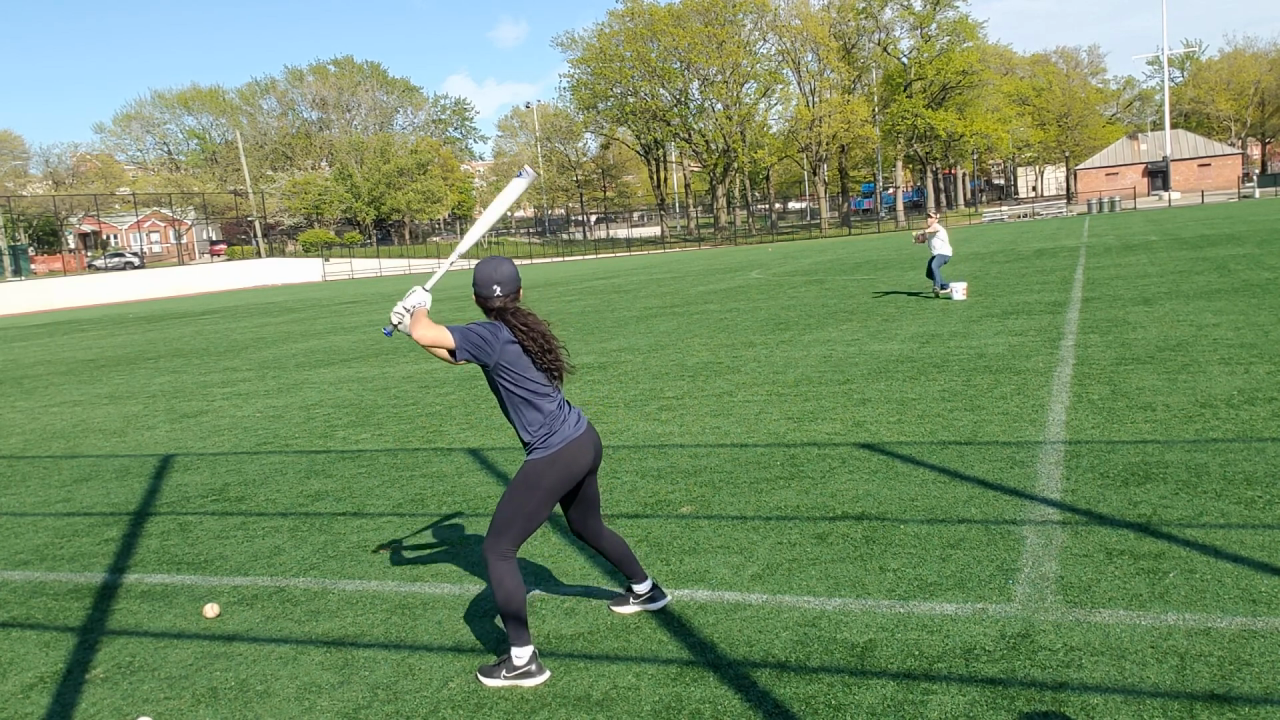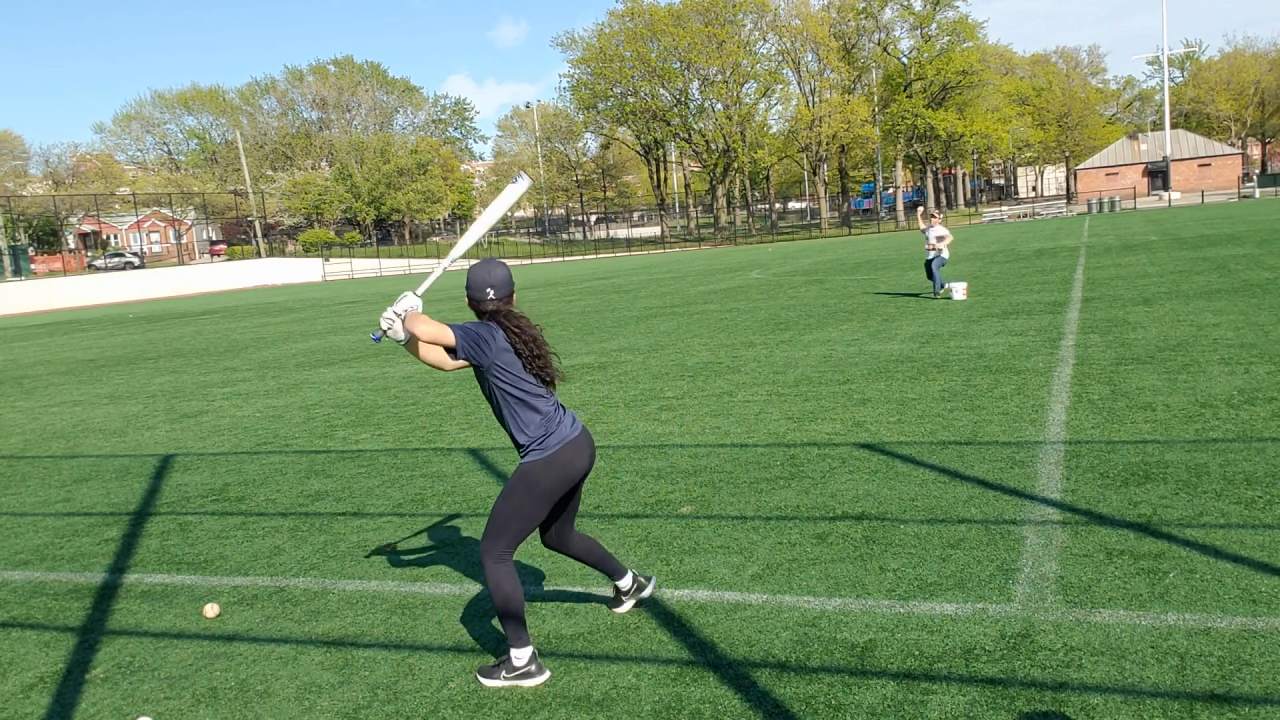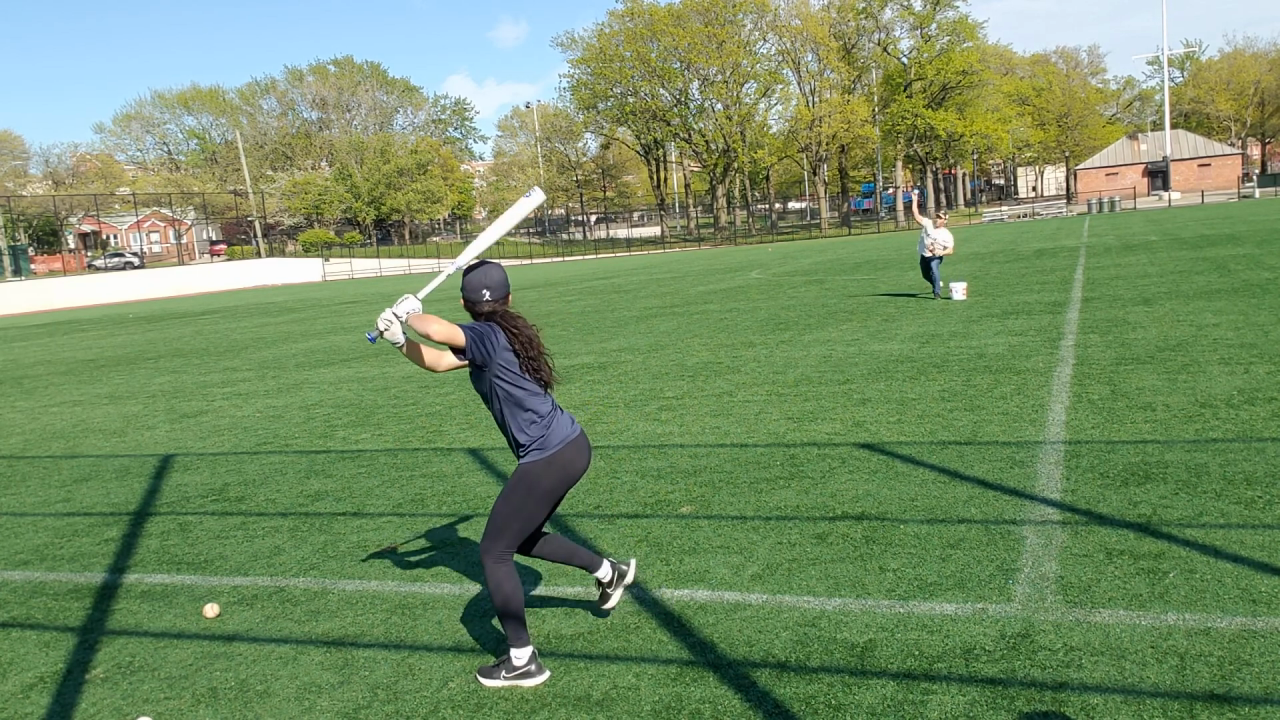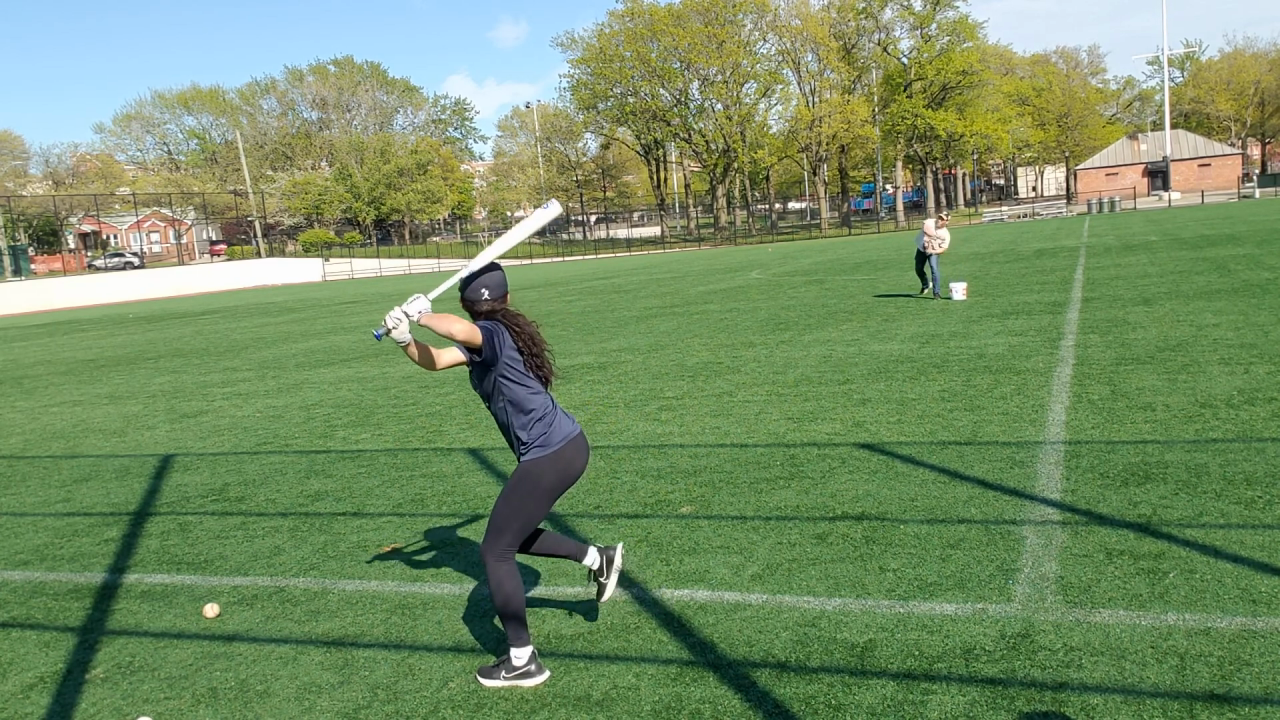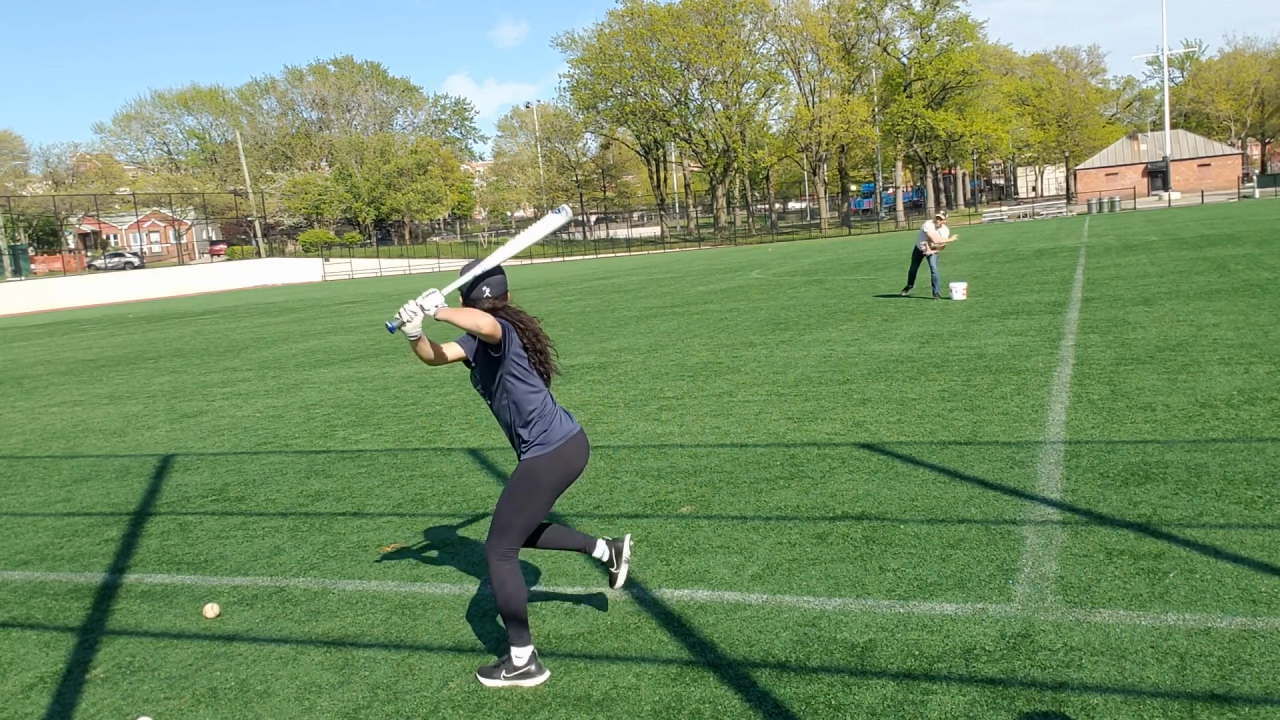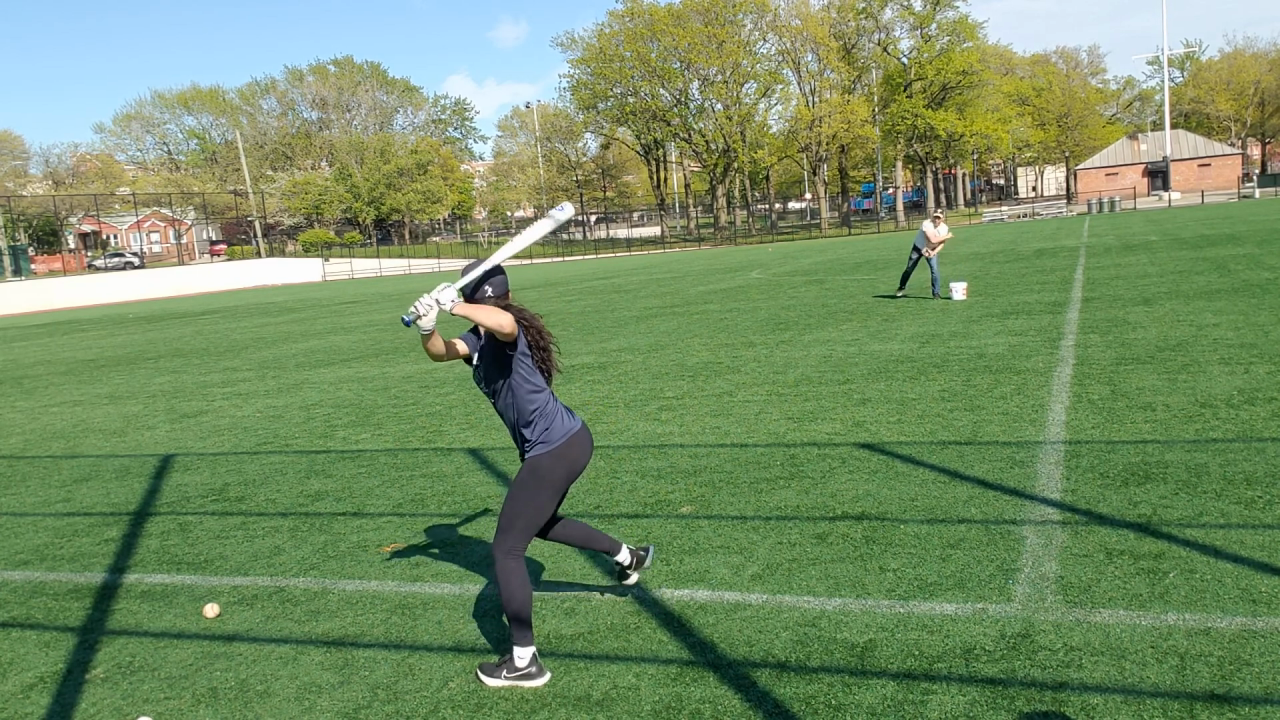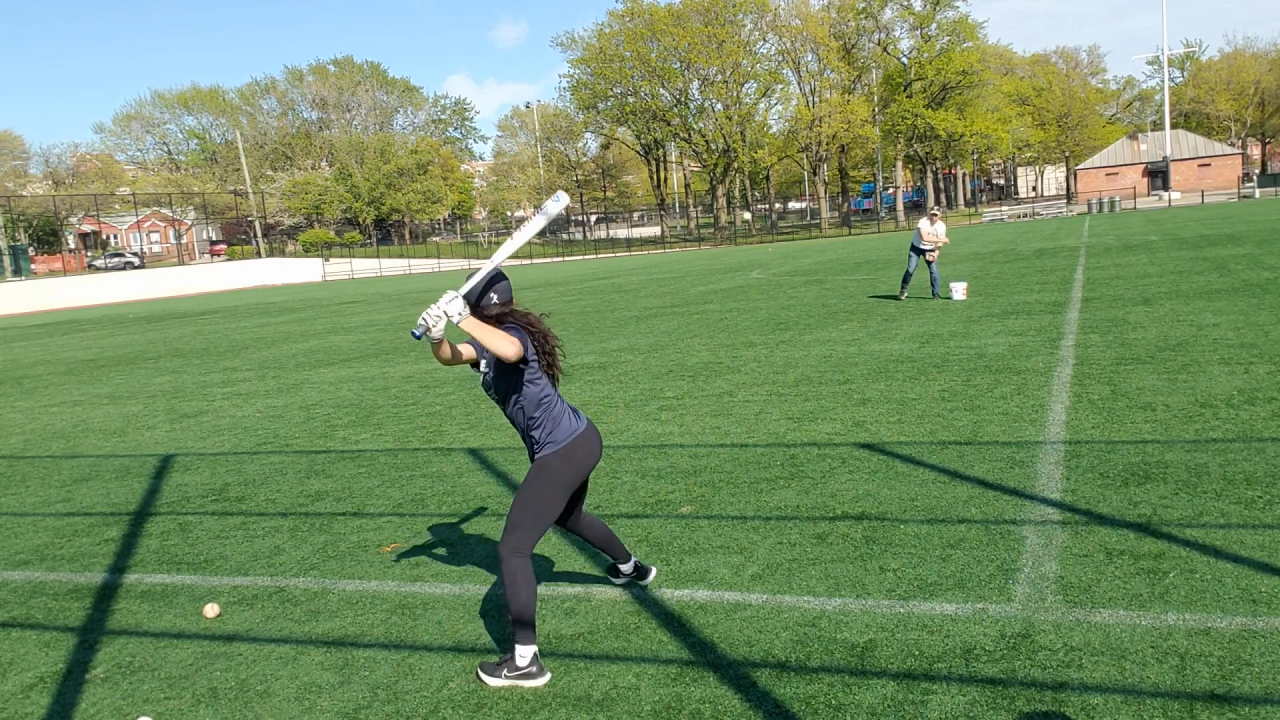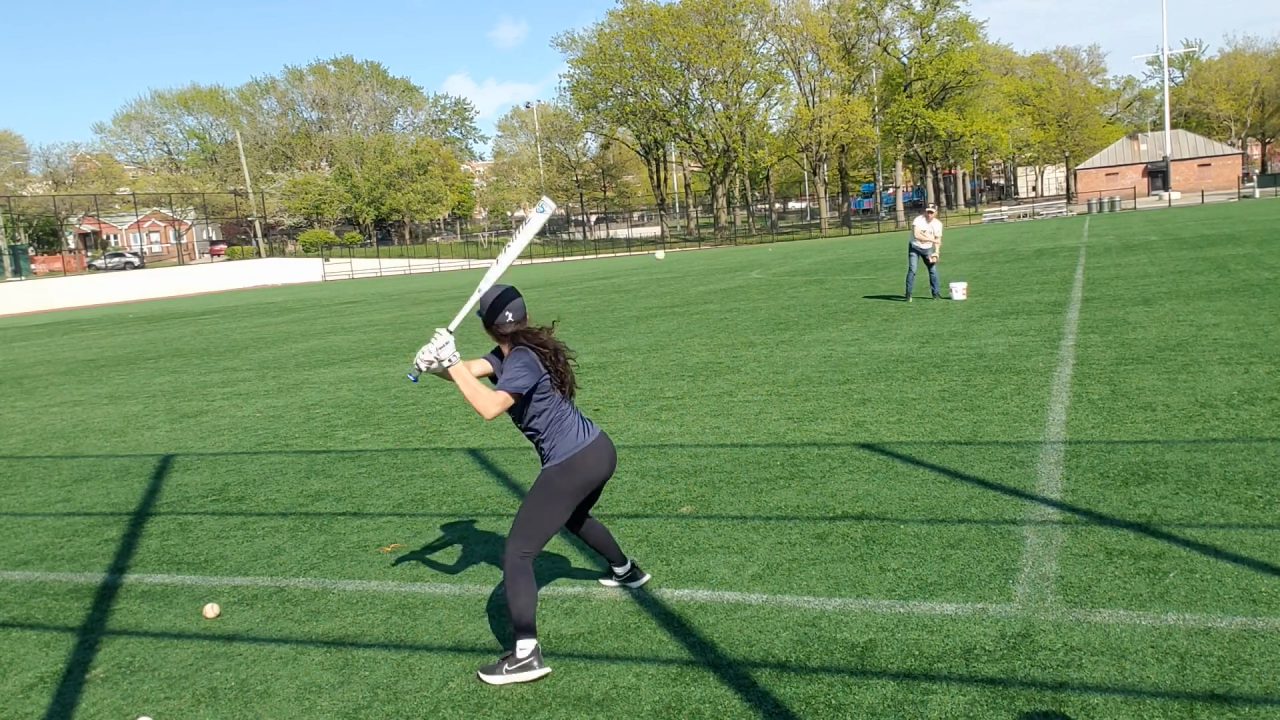
dt=0.1s
person 1, frame 1
left shoulder: (493, 336)
right shoulder: (522, 329)
left elbow: (425, 336)
right elbow: (455, 353)
left wrist: (418, 308)
right wrist: (412, 319)
left hip: (554, 458)
right hip: (583, 442)
left knee: (497, 550)
right knee: (587, 527)
left ankle: (523, 660)
right ankle: (645, 590)
person 1, frame 2
left shoulder: (488, 334)
right shoulder: (506, 335)
left elbow: (432, 331)
right elbow: (446, 359)
left wrist: (410, 313)
right wrist: (404, 337)
left hip: (550, 462)
right hip: (577, 446)
left knee: (494, 553)
right knee: (558, 534)
left ankle: (523, 661)
right ankle: (629, 582)
person 1, frame 3
left shoulder: (488, 335)
right shoulder: (501, 335)
left elbow: (442, 331)
right elbow: (437, 361)
left wrist: (411, 314)
right wrist: (400, 341)
left hip: (547, 461)
right hip: (572, 447)
left knee: (494, 553)
right knee: (523, 541)
left ankle: (523, 661)
right ankle: (609, 571)
person 1, frame 4
left shoulder: (493, 332)
right shoulder: (492, 334)
left elbow: (464, 330)
right elbow: (433, 360)
left wrist: (422, 314)
right wrist: (404, 338)
left hip: (549, 458)
right hip: (567, 445)
left knee: (495, 553)
right knee: (518, 537)
left ankle: (522, 661)
right ankle: (598, 558)
person 1, frame 5
left shoulder: (500, 331)
right shoulder: (480, 340)
left elbow: (485, 323)
right elbow: (437, 355)
left wrist: (437, 309)
right wrist: (414, 333)
left hip: (550, 456)
right hip: (566, 444)
left knee: (499, 552)
right knee: (525, 532)
left ankle: (523, 662)
right ankle: (607, 550)
person 1, frame 6
left shoulder: (507, 330)
right shoulder: (482, 335)
left elbow: (503, 320)
right elbow: (441, 351)
left wrist: (452, 305)
right wrist: (427, 326)
left hip: (553, 454)
right hip: (570, 441)
left knee: (506, 550)
right knee: (543, 524)
left ankle: (524, 661)
right ankle: (628, 556)
person 1, frame 7
left shoulder: (516, 337)
right shoulder: (492, 340)
left elbow: (509, 351)
right elbow: (450, 356)
left wrist: (460, 317)
right wrist: (436, 334)
left hip: (563, 453)
right hip: (580, 442)
left knee: (513, 550)
right knee: (568, 516)
left ankle: (525, 660)
right ankle: (630, 568)
person 1, frame 8
left shoulder: (523, 361)
right shoulder: (518, 351)
left elbow: (489, 407)
right elbow: (475, 369)
left wrist: (449, 364)
right wrist: (438, 359)
left hip: (569, 466)
right hip: (599, 451)
left knee: (516, 555)
right knee: (578, 519)
left ankle: (526, 653)
right ankle: (626, 571)
